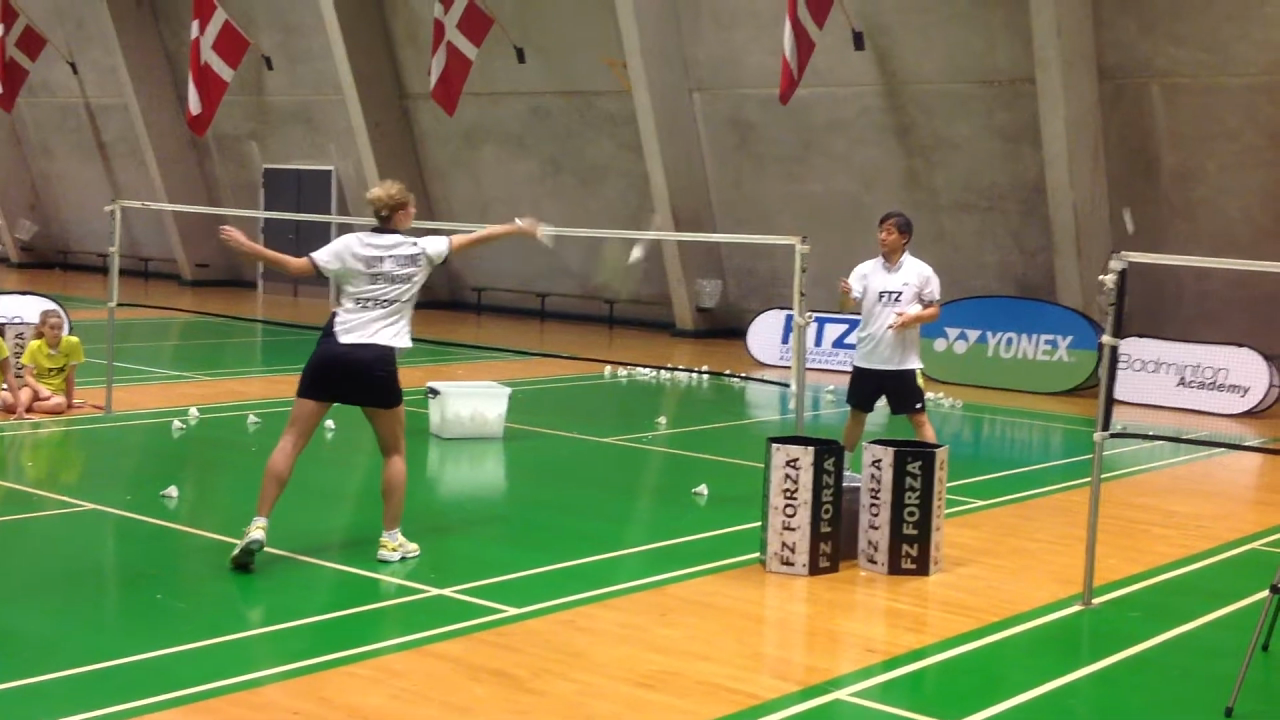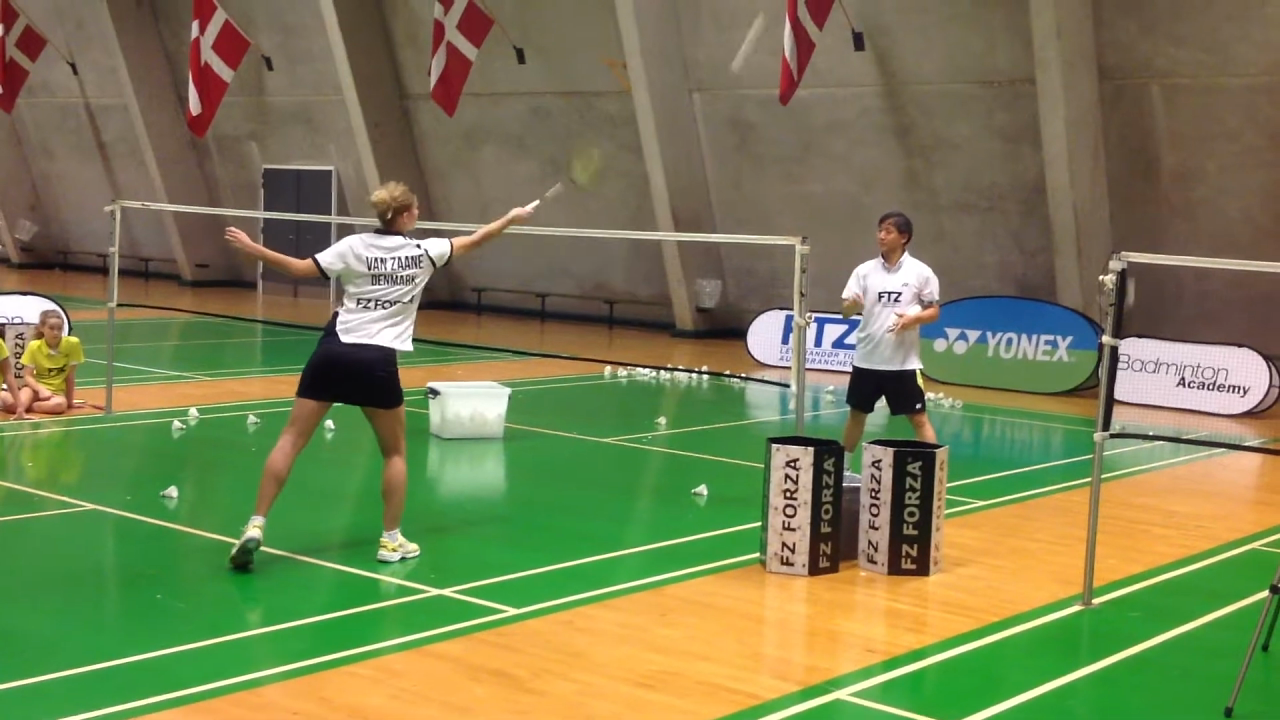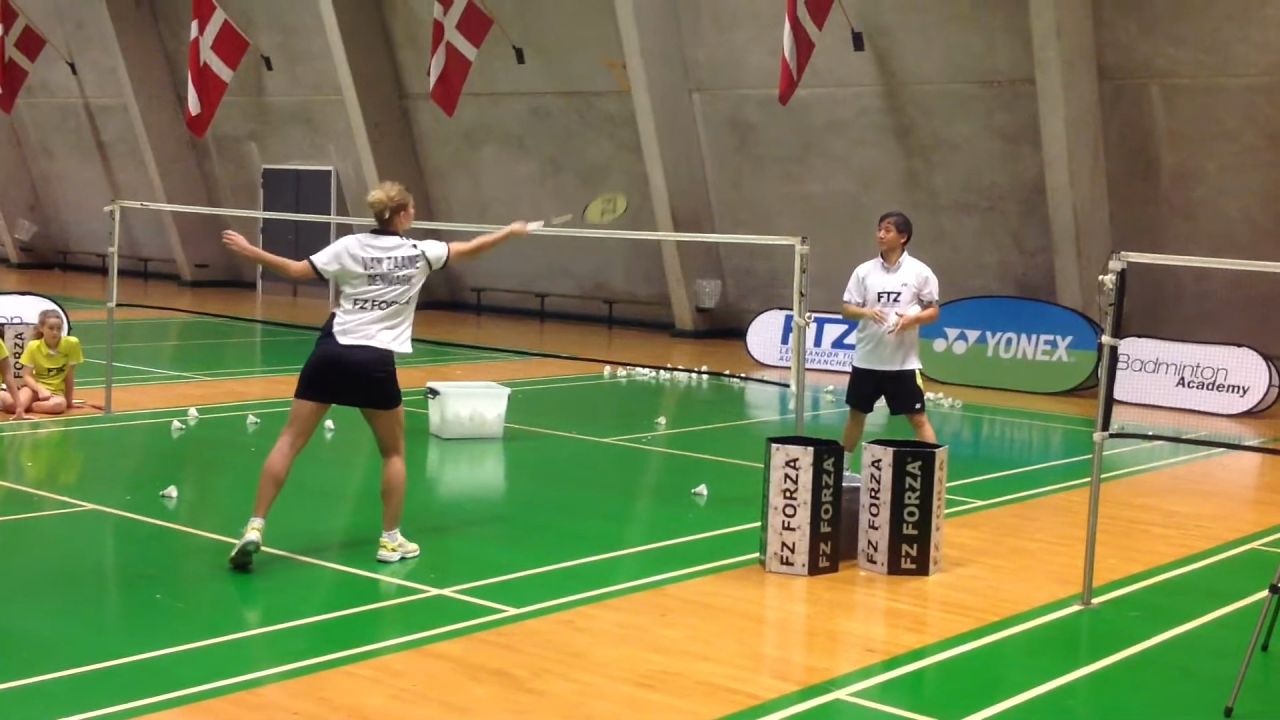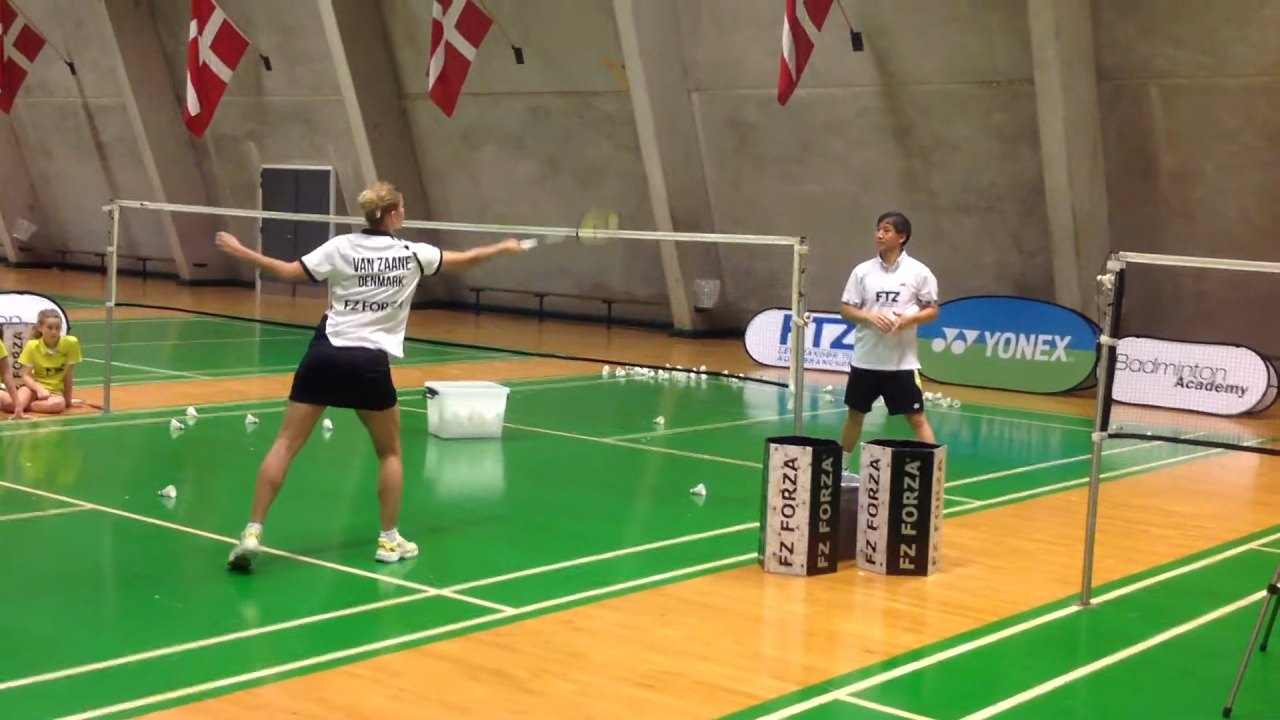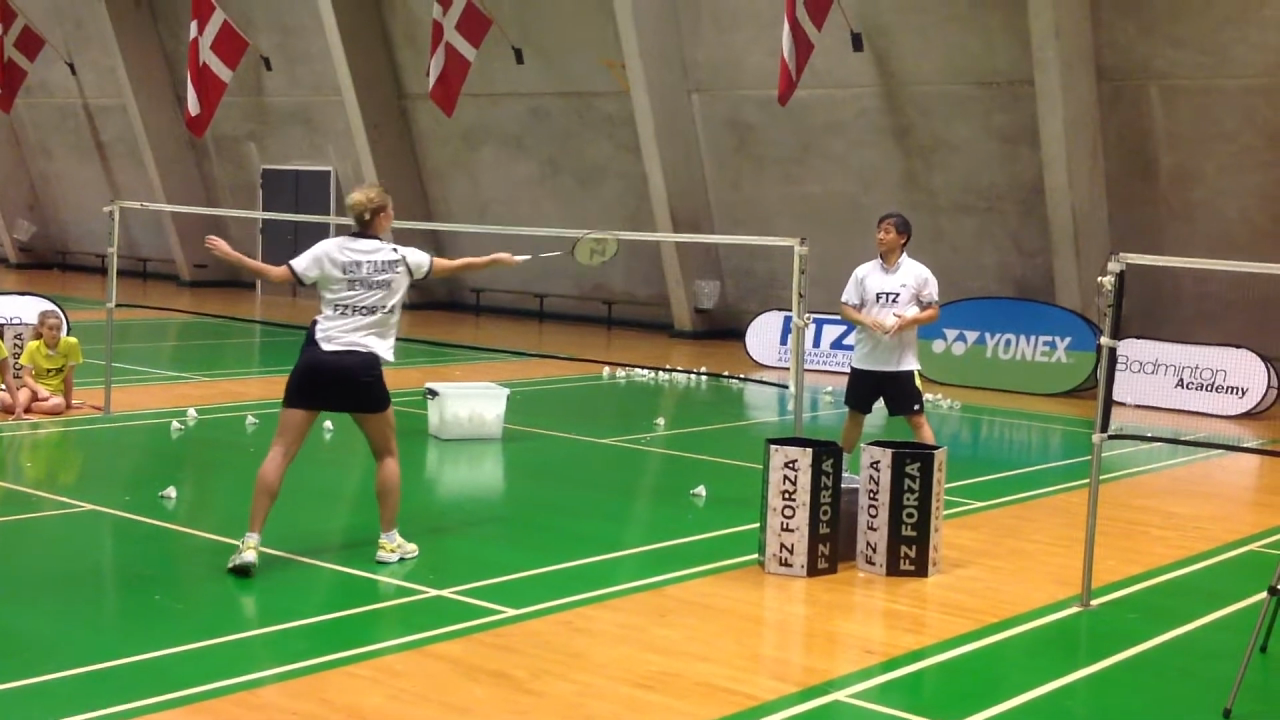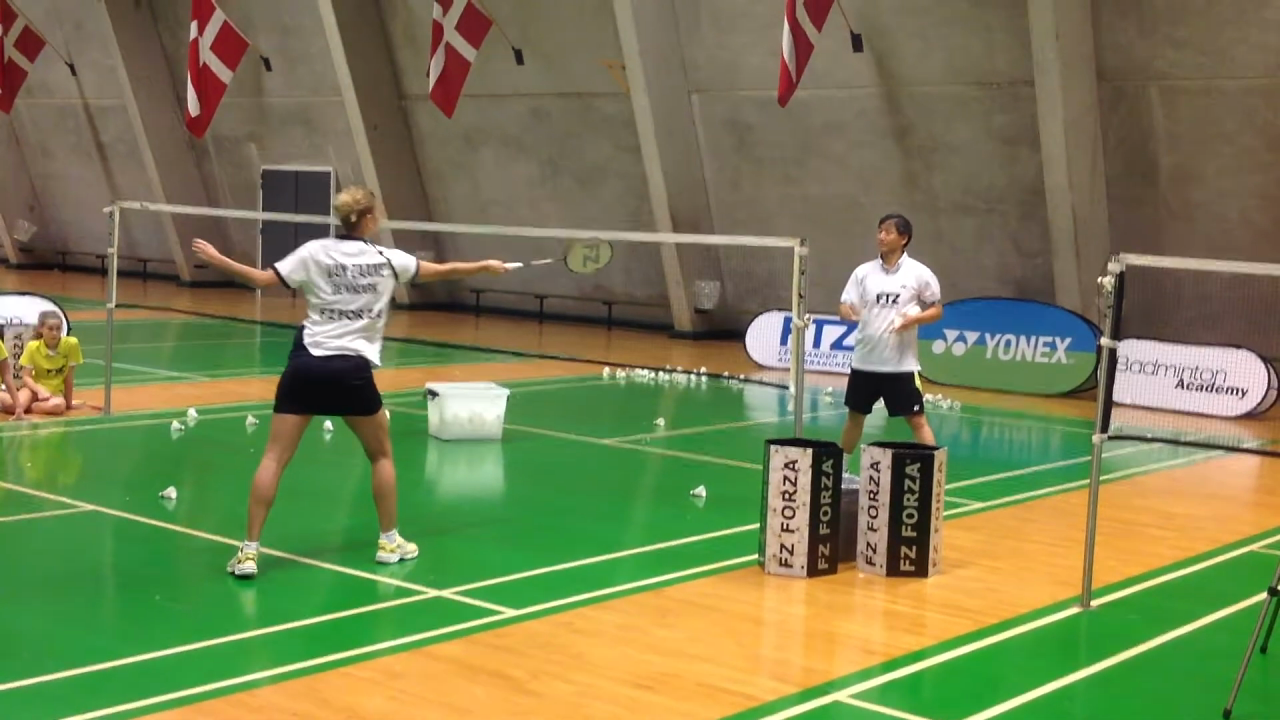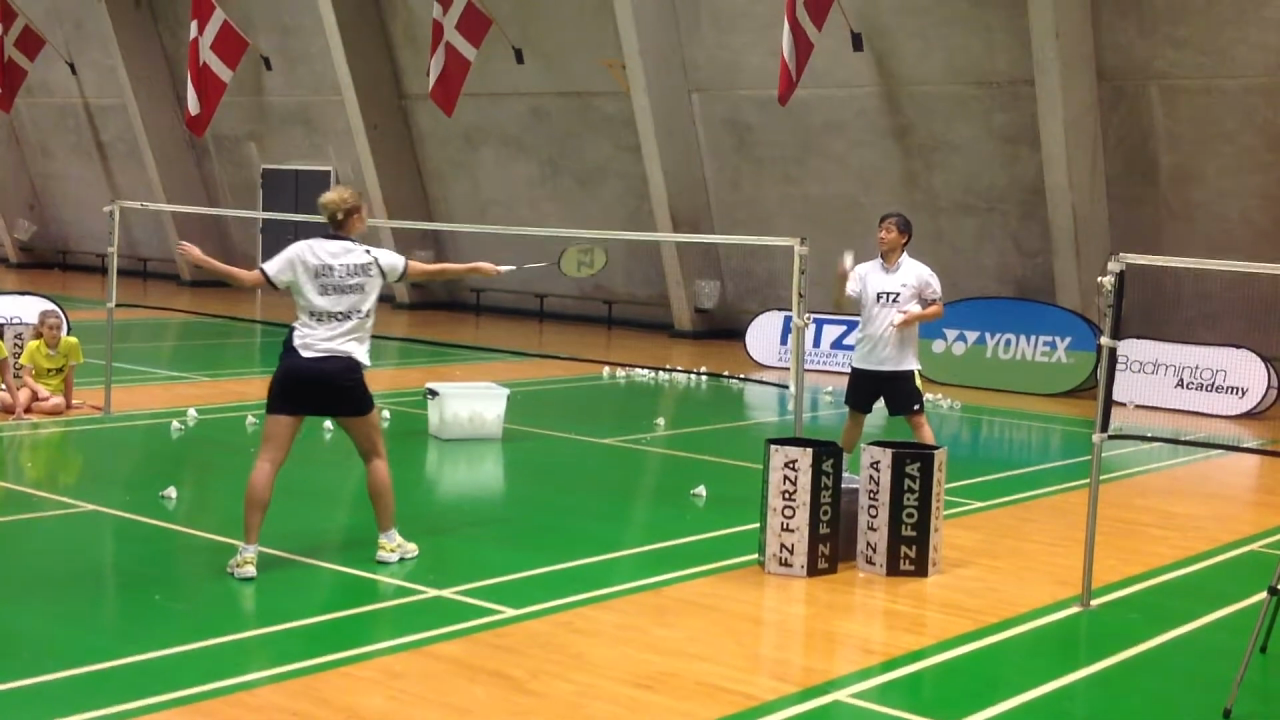
dt=0.1s
person 1, frame 1
left shoulder: (351, 244)
right shoulder: (421, 249)
left elbow: (296, 267)
right elbow: (473, 238)
left wrist: (247, 247)
right wrist: (517, 227)
left hip: (331, 353)
right hip: (376, 360)
left knee: (291, 441)
right knee: (394, 452)
left ankle: (258, 527)
right ankle: (391, 540)
person 1, frame 2
left shoulder: (354, 246)
right shoulder: (424, 252)
left elbow: (300, 269)
right elbow: (473, 239)
left wrist: (253, 248)
right wrist: (512, 218)
left hip: (332, 353)
right hip: (377, 361)
left knee: (290, 441)
right knee: (394, 452)
left ankle: (256, 526)
right ankle: (391, 539)
person 1, frame 3
left shoulder: (350, 246)
right shoulder: (421, 253)
left elbow: (296, 271)
right elbow: (471, 247)
left wrist: (250, 251)
right wrist: (511, 231)
left hip: (330, 354)
right hip: (375, 362)
left knee: (289, 442)
right knee: (393, 452)
left ankle: (254, 529)
right ankle: (391, 539)
person 1, frame 4
left shoulder: (341, 246)
right shoulder: (412, 254)
left elbow: (288, 273)
right elbow: (464, 259)
left wrist: (241, 251)
right wrist: (504, 248)
left hip: (324, 356)
right hip: (369, 363)
left knee: (284, 445)
right knee: (390, 453)
left ankle: (252, 534)
right ankle: (389, 540)
person 1, frame 5
left shoulder: (329, 250)
right shoulder: (402, 258)
left elbow: (276, 276)
right elbow: (455, 266)
left wrist: (231, 254)
right wrist: (496, 258)
left hip: (316, 361)
right hip: (362, 367)
left knee: (280, 452)
right knee: (387, 454)
left ankle: (250, 544)
right ankle: (389, 541)
person 1, frame 6
left shoulder: (315, 252)
right shoulder: (386, 260)
left elbow: (263, 280)
right elbow: (442, 271)
left wrist: (216, 258)
right wrist: (485, 266)
left hip: (306, 366)
right hip: (353, 370)
left knee: (274, 458)
right knee: (381, 455)
left ankle: (249, 550)
right ankle: (390, 540)
person 1, frame 7
left shoulder: (302, 252)
right shoulder: (374, 259)
left elbow: (250, 280)
right elbow: (431, 271)
left wrist: (202, 259)
right wrist: (475, 267)
left hip: (297, 367)
right hip: (343, 371)
left knee: (268, 460)
right knee: (375, 455)
left ankle: (247, 554)
right ankle: (389, 541)
person 2, frame 1
left shoulder: (922, 272)
right shoulder: (865, 269)
left elbow: (934, 310)
right elbow: (846, 307)
left wrist: (914, 316)
right wrist: (845, 294)
left hip: (904, 362)
right hip: (867, 359)
left knee: (919, 418)
right knee: (857, 413)
right ankle: (843, 467)
person 2, frame 2
left shoulder: (921, 272)
right shoulder: (864, 270)
left elbow: (934, 311)
right elbow: (846, 309)
left wrist: (913, 318)
right wrist: (852, 303)
left hip: (904, 362)
right hip: (866, 360)
left knee: (918, 418)
right knee: (857, 414)
right ankle: (842, 467)
person 2, frame 3
left shoulder: (920, 272)
right shoulder: (864, 271)
left elbow: (934, 311)
right elbow: (847, 310)
left wrist: (913, 318)
right wrist: (865, 312)
left hip: (903, 363)
right hip: (866, 360)
left knee: (918, 418)
right knee: (856, 414)
right ankle: (842, 467)
person 2, frame 4
left shoulder: (919, 272)
right shoulder: (863, 271)
left elbow: (932, 310)
right elbow: (847, 309)
left wrist: (911, 318)
right wrist: (868, 316)
left hip: (902, 362)
right hip: (865, 360)
left knee: (916, 418)
right knee: (855, 414)
right ankle: (840, 467)
person 2, frame 5
left shoulder: (919, 273)
right shoulder: (863, 272)
left elbow: (933, 312)
right elbow: (845, 309)
left wrist: (911, 319)
right wrist: (864, 319)
left hip: (901, 363)
right hip: (864, 361)
left knee: (917, 419)
right knee: (855, 415)
right ankle: (841, 469)
person 2, frame 6
left shoulder: (920, 274)
right shoulder: (863, 272)
left elbow: (936, 310)
right elbow: (844, 308)
left wrist: (914, 318)
right wrist: (847, 310)
left hip: (901, 364)
right hip: (865, 362)
left knee: (916, 420)
right knee: (855, 416)
person 2, frame 7
left shoulder: (920, 273)
right shoulder: (863, 271)
left elbow: (938, 308)
left wrist: (915, 315)
right wrist: (842, 281)
left hip: (902, 363)
right hip: (865, 361)
left knee: (917, 419)
right knee: (855, 416)
right ankle: (841, 468)
